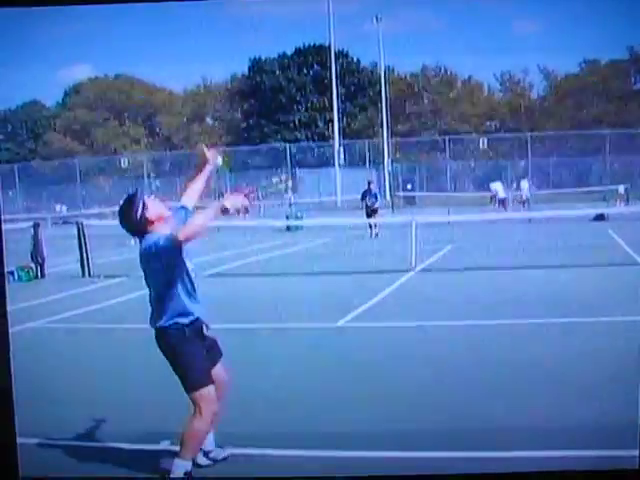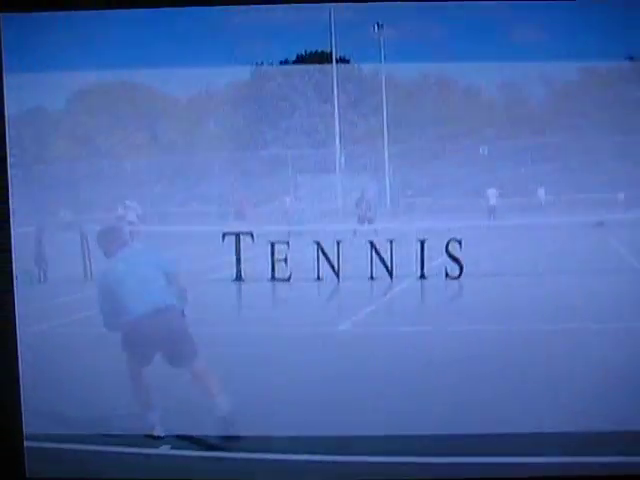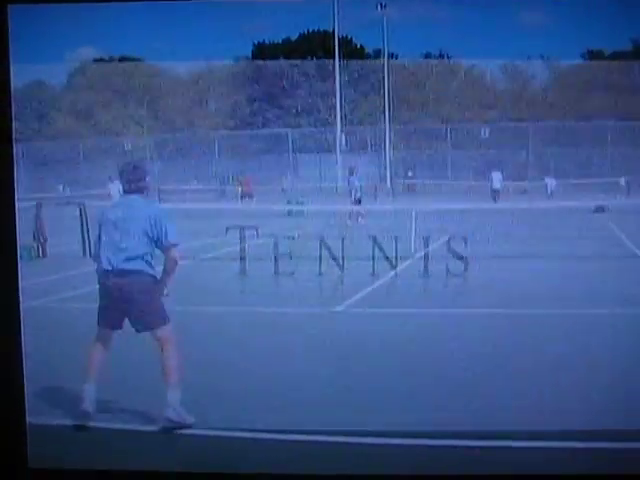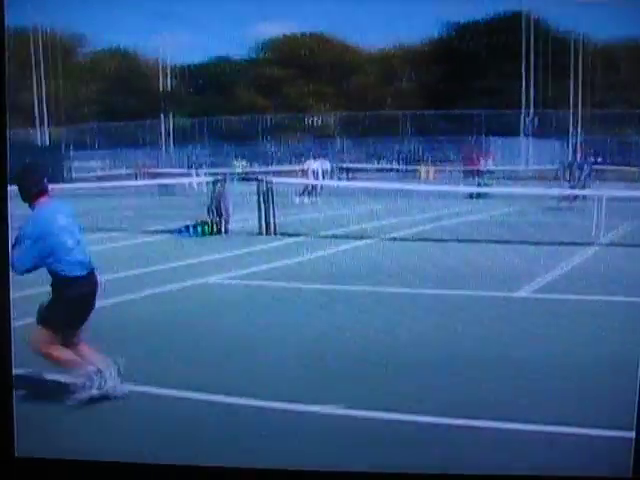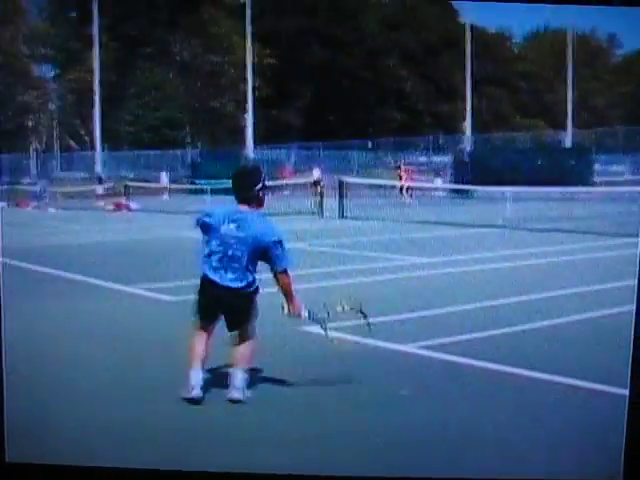
dt=1s
person 1, frame 1
left shoulder: (168, 236)
right shoulder: (155, 246)
left elbow: (186, 203)
right elbow: (185, 233)
left wrist: (206, 167)
right wrist: (221, 206)
left hip: (191, 326)
right hip: (178, 333)
left knee: (221, 383)
right knee: (207, 406)
left ankle: (205, 448)
person 1, frame 2
left shoulder: (106, 276)
right shoulder: (150, 256)
left elbow: (110, 322)
right elbow: (178, 284)
right wrist: (180, 306)
left hip: (139, 328)
right hip: (170, 319)
left knee: (135, 372)
right knee: (199, 371)
left ankle: (155, 425)
right ankle: (222, 408)
person 1, frame 3
left shoulder: (108, 211)
right shoulder: (152, 211)
left elbow: (97, 253)
right elbow: (172, 257)
right wrist: (162, 284)
left hip: (109, 282)
right hip: (140, 281)
left knee: (102, 341)
right knee: (167, 343)
left ankle: (87, 400)
right ankle: (173, 409)
person 1, frame 4
left shoulder: (36, 222)
right shoulder: (63, 209)
left elbow: (20, 265)
left wrist: (15, 249)
right wrist: (23, 243)
left hip: (72, 287)
right hip: (84, 281)
left knee: (42, 344)
right knee: (69, 340)
left ankle: (95, 376)
right ankle: (107, 376)
person 1, frame 5
left shoulder: (215, 213)
right shoulder: (266, 230)
left elbow: (201, 224)
right elbow: (281, 273)
right wrist: (292, 303)
left hip: (209, 286)
right hip: (240, 292)
left knee: (202, 331)
right knee: (245, 335)
left ankle: (194, 383)
right ankle: (237, 386)
